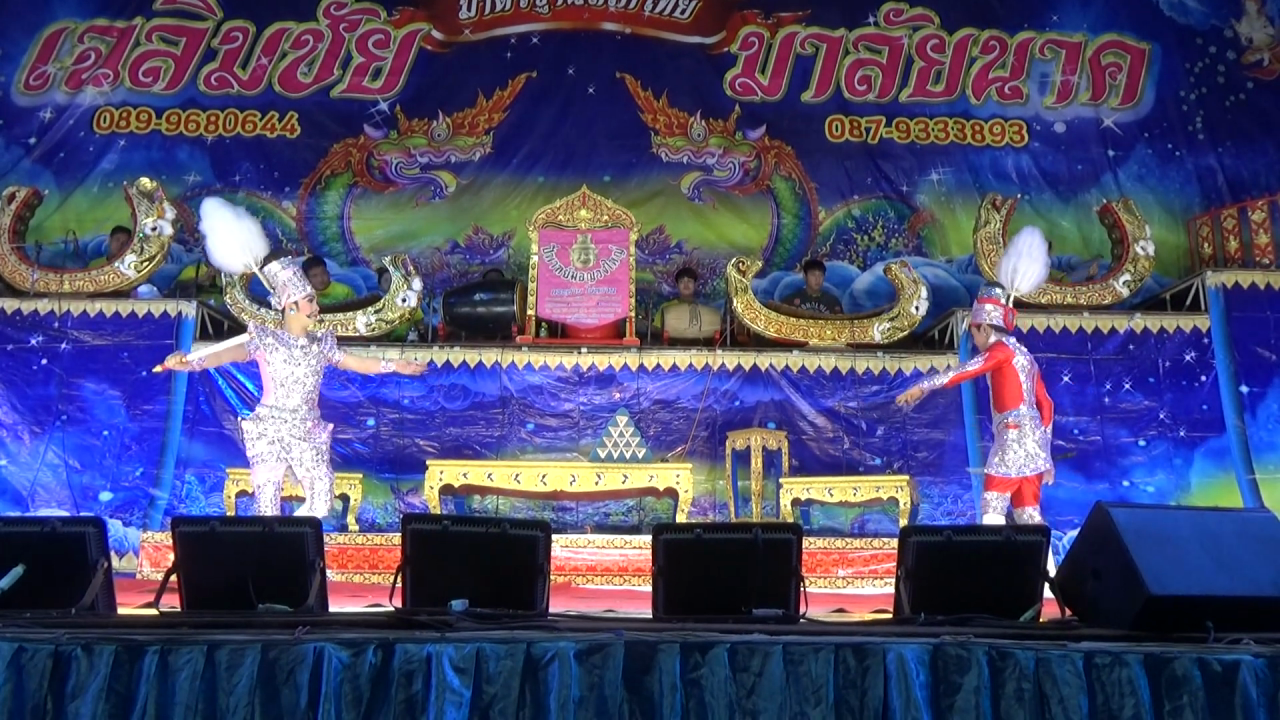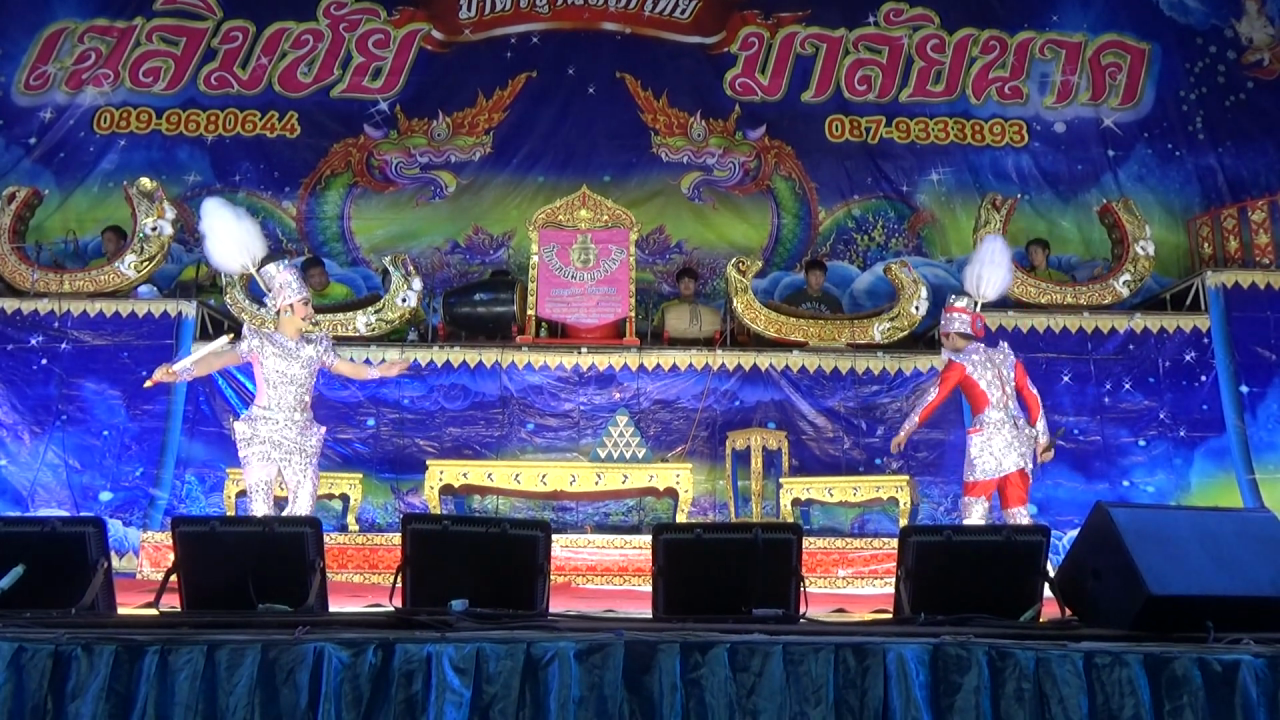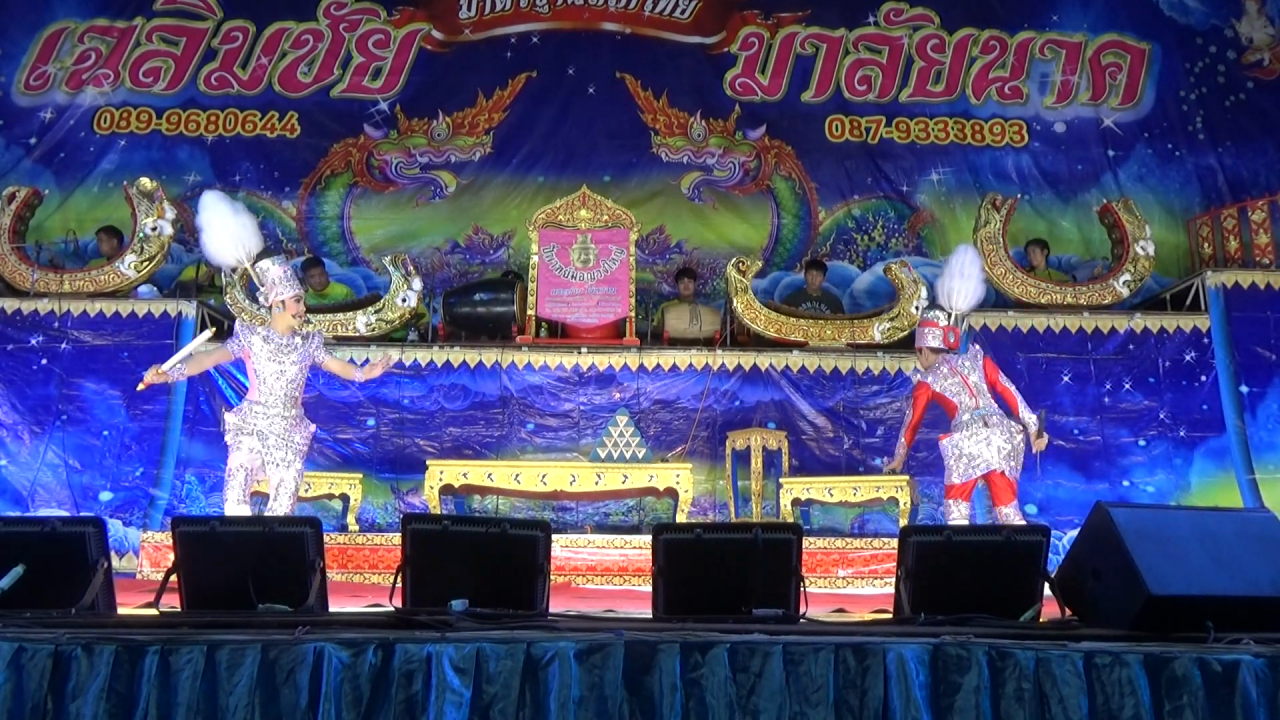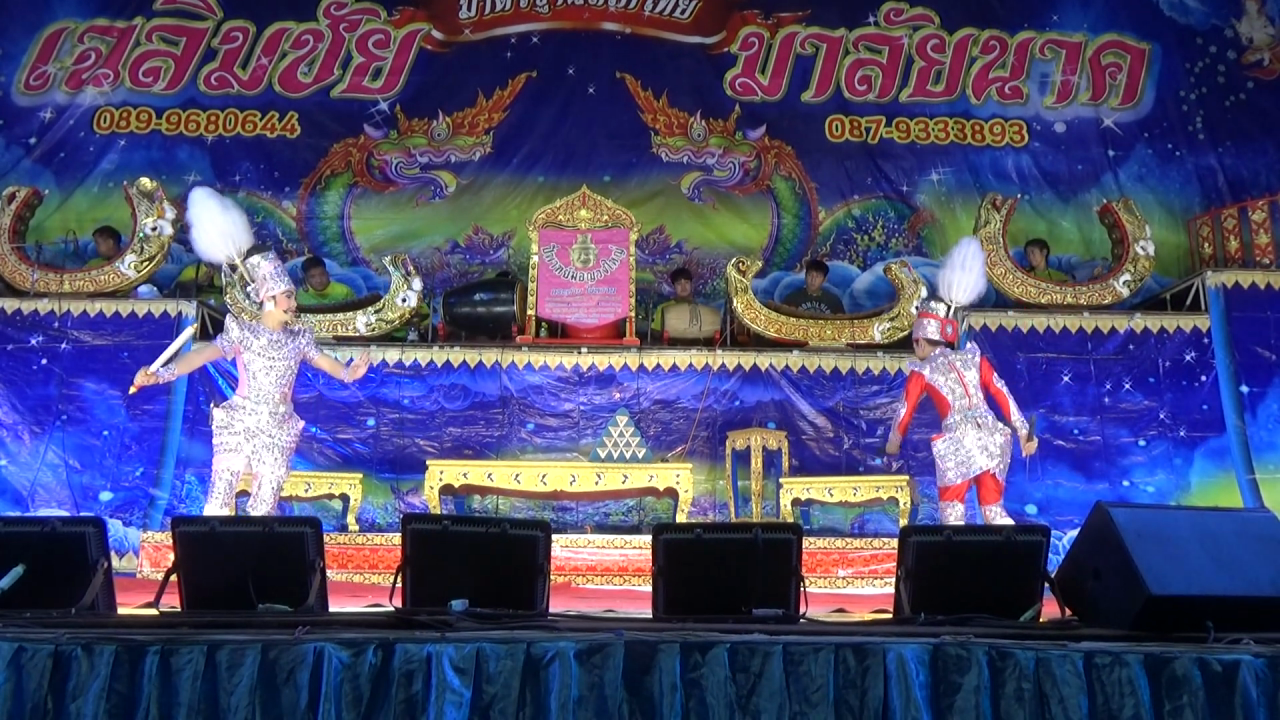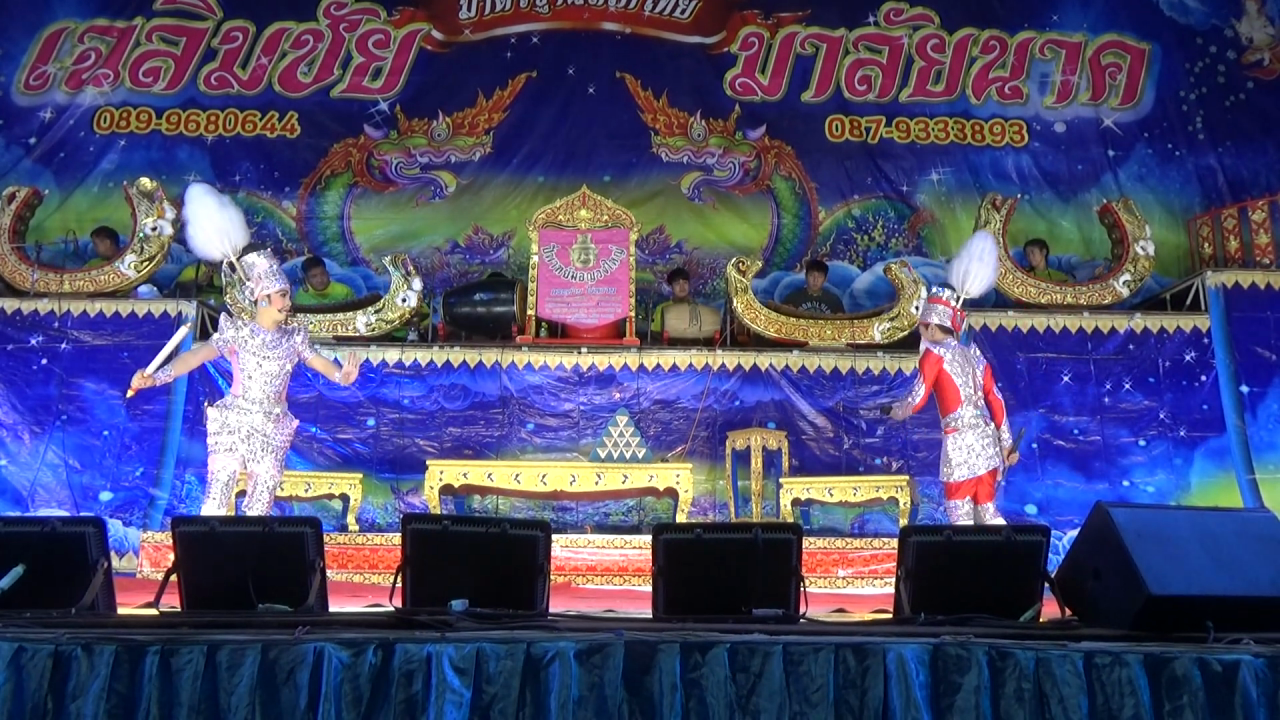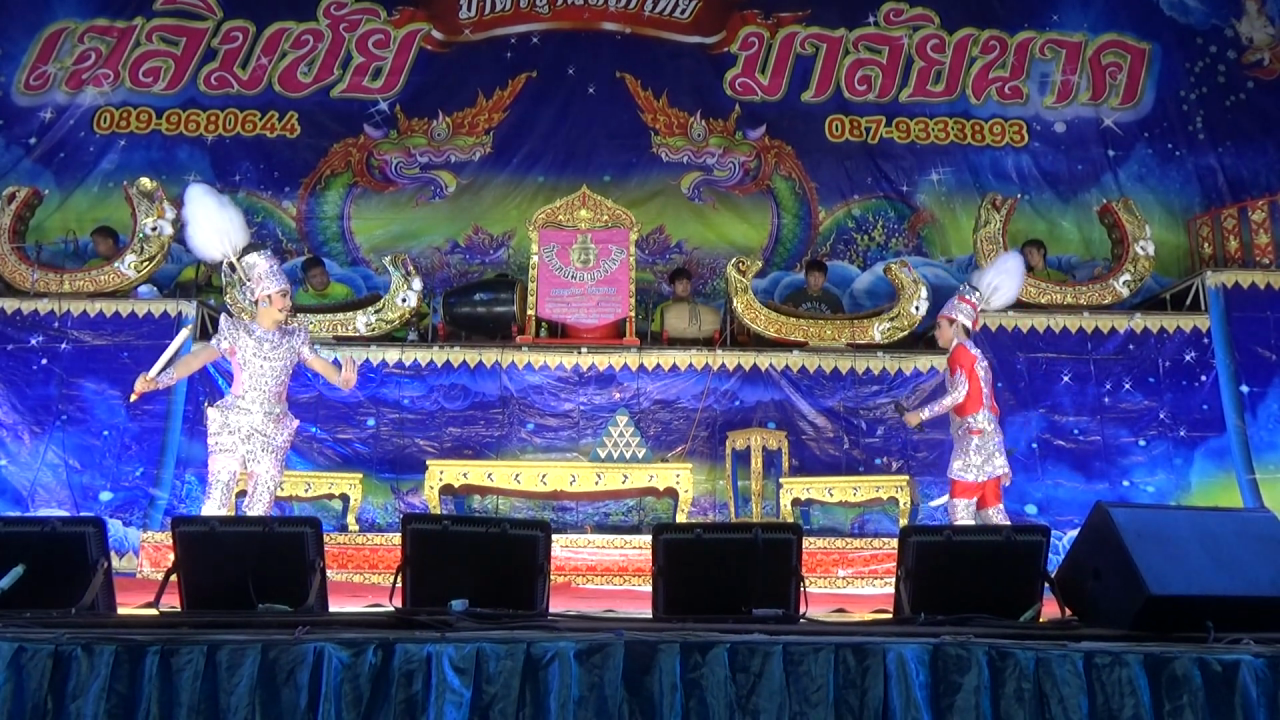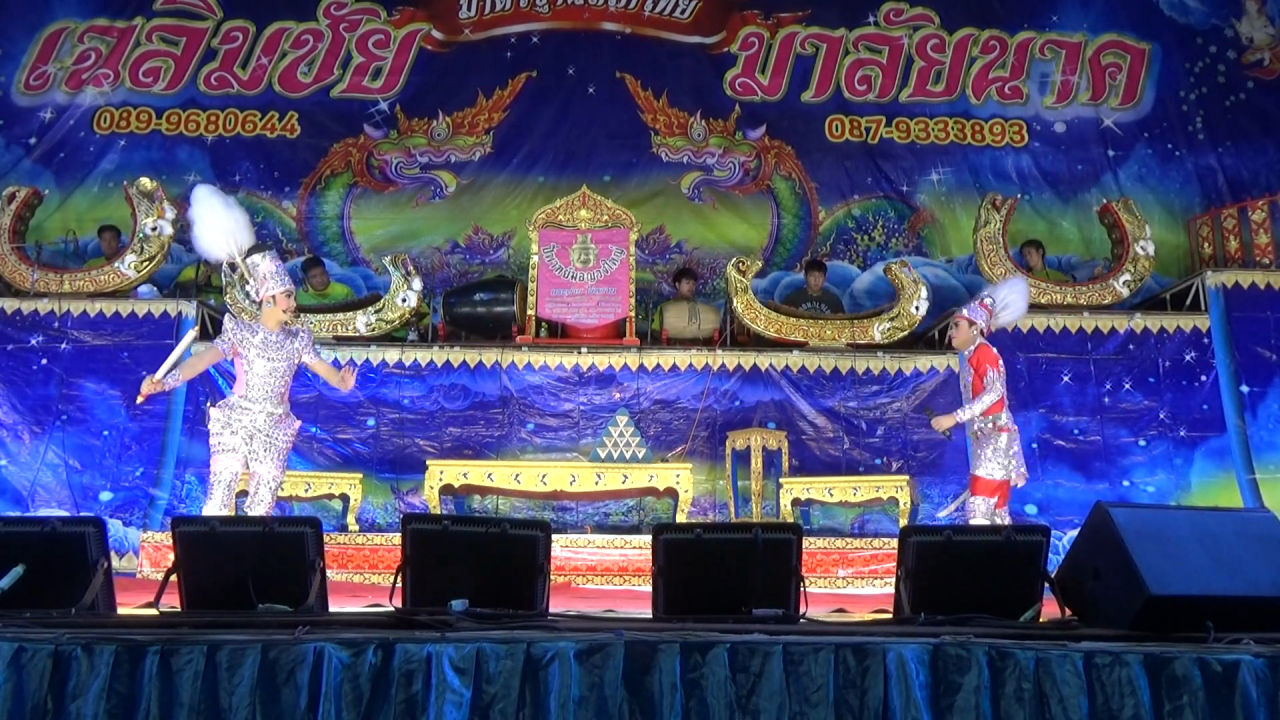
dt=0.4s
person 1, frame 1
left shoulder: (321, 343)
right shoulder: (264, 339)
left elbow: (355, 363)
right elbow: (231, 353)
left wrist: (393, 366)
right wrist: (191, 363)
left hip: (309, 434)
right hip: (270, 433)
left knee: (321, 502)
right knee: (268, 509)
person 1, frame 2
left shoulder: (316, 346)
right shoulder: (258, 342)
left elbow: (347, 368)
right elbow: (220, 360)
left wrist: (379, 371)
right wrist: (180, 373)
left hip: (301, 437)
right hip: (261, 433)
left knee: (303, 508)
right knee: (262, 510)
person 1, frame 3
left shoulder: (307, 343)
right shoulder: (251, 337)
left elbow: (337, 366)
right elbow: (211, 358)
left wrist: (362, 373)
right wrist: (169, 374)
left hip: (290, 433)
right hip: (252, 425)
left knee: (284, 504)
right knee: (236, 497)
person 1, frame 4
left shoulder: (299, 338)
right shoulder: (242, 332)
left elbow: (325, 362)
right elbow: (202, 356)
left wrist: (348, 373)
right wrist: (159, 375)
left hip: (278, 430)
right hip: (239, 423)
left knee: (265, 500)
right knee: (221, 492)
person 1, frame 5
left shoulder: (294, 337)
right shoulder: (237, 331)
left elbow: (320, 362)
right elbow: (198, 355)
left wrist: (342, 376)
right wrist: (156, 377)
left hip: (272, 431)
right hip: (233, 425)
left knee: (261, 503)
right knee: (218, 495)
person 1, frame 6
left shoulder: (295, 336)
right shoulder: (237, 330)
left elbow: (319, 364)
right elbow: (202, 356)
left wrist: (342, 378)
right wrist: (158, 381)
left hip: (273, 432)
right hip: (235, 425)
left knee: (260, 504)
right knee: (218, 497)
person 1, frame 7
left shoulder: (299, 340)
right shoulder: (241, 333)
left elbow: (323, 369)
right elbow: (205, 358)
left wrist: (342, 382)
right wrist: (164, 382)
left hip: (275, 429)
right hip: (235, 422)
left knee: (262, 503)
right knee: (219, 497)
person 2, frame 1
left shoulder: (1001, 350)
right shoulder: (1021, 355)
left elbow: (964, 371)
right elbow: (1045, 404)
left wrist: (922, 388)
right wrist: (1042, 442)
left hip: (1014, 438)
right hip: (1031, 440)
left knee: (992, 504)
right knee: (1028, 510)
person 2, frame 2
left shoulder: (959, 361)
right shoulder: (1004, 354)
left elbow: (932, 399)
right elbow: (1033, 396)
left wrist: (904, 431)
right wrist: (1042, 438)
left hip: (989, 442)
right hip: (1018, 440)
left knee: (973, 511)
right knee: (1017, 513)
person 2, frame 3
left shoulder: (927, 380)
right shoulder: (978, 359)
left elbow: (912, 421)
right elbow: (1008, 391)
left wrist: (898, 458)
right wrist: (1033, 427)
left hip: (967, 441)
right hip: (1001, 438)
left knee: (956, 513)
right knee: (1008, 510)
person 2, frame 4
left shoulder: (921, 371)
right shoulder: (974, 357)
left elbow: (904, 414)
right elbow: (1001, 393)
left wrist: (892, 444)
right wrist: (1023, 431)
left hip: (957, 444)
right hip: (990, 439)
left knee: (952, 516)
right knee: (994, 510)
person 2, frame 5
left shoulder: (933, 352)
right shoulder: (973, 354)
left elbow: (918, 399)
right elbow: (996, 400)
left wrist: (898, 410)
right wrist: (1006, 442)
left hip: (960, 442)
right hip: (986, 441)
left knee: (960, 517)
right knee: (987, 512)
person 2, frame 6
left shoulder: (961, 351)
right shoulder: (974, 356)
left elbow: (959, 393)
left wrist: (920, 414)
left hip: (974, 440)
right hip: (988, 440)
left knee: (961, 510)
right knee: (992, 513)
person 2, frame 7
left shoulder: (983, 351)
right shoulder: (972, 359)
left elbow: (994, 392)
left wrist: (954, 417)
left hip: (996, 440)
right hip: (988, 443)
left knee: (978, 510)
right knee: (998, 514)
